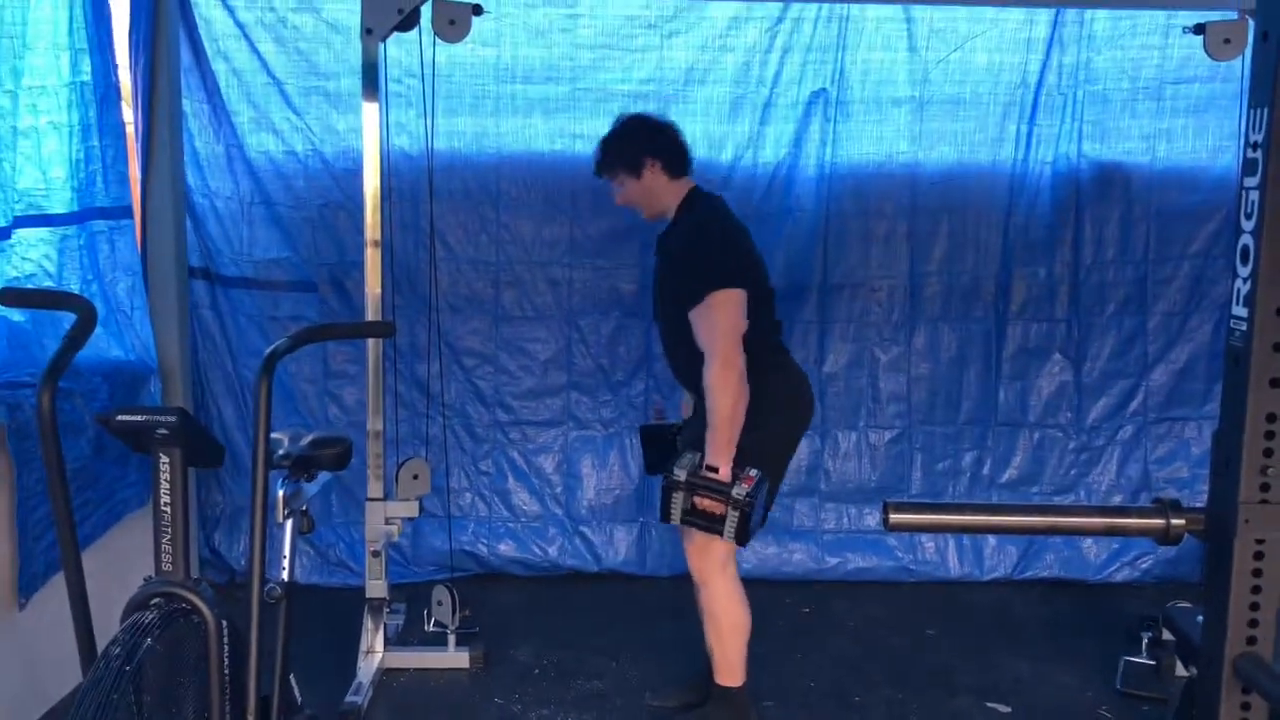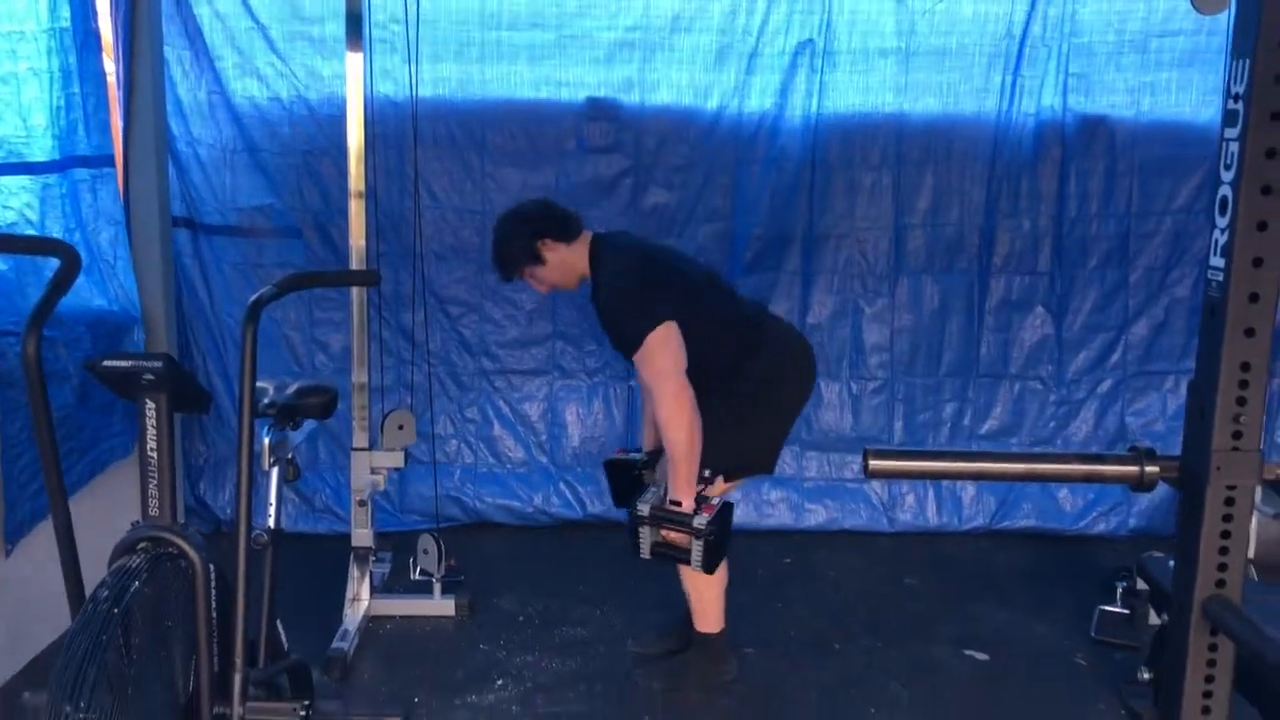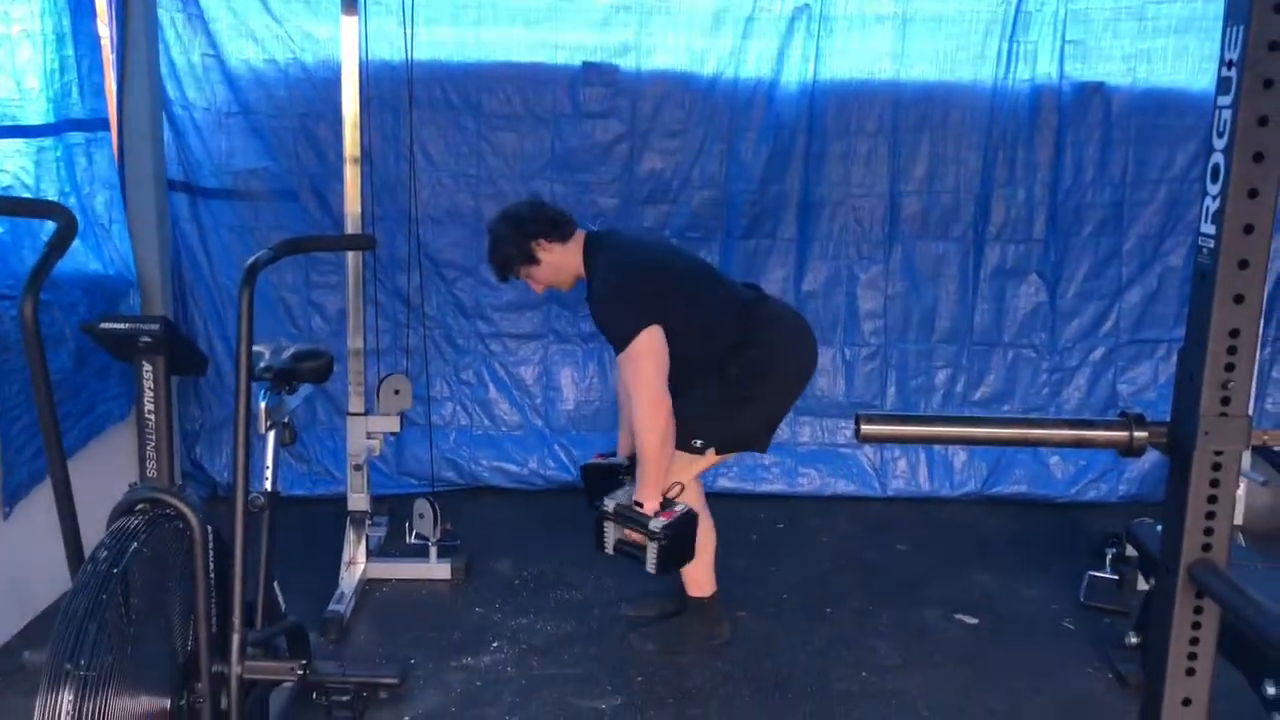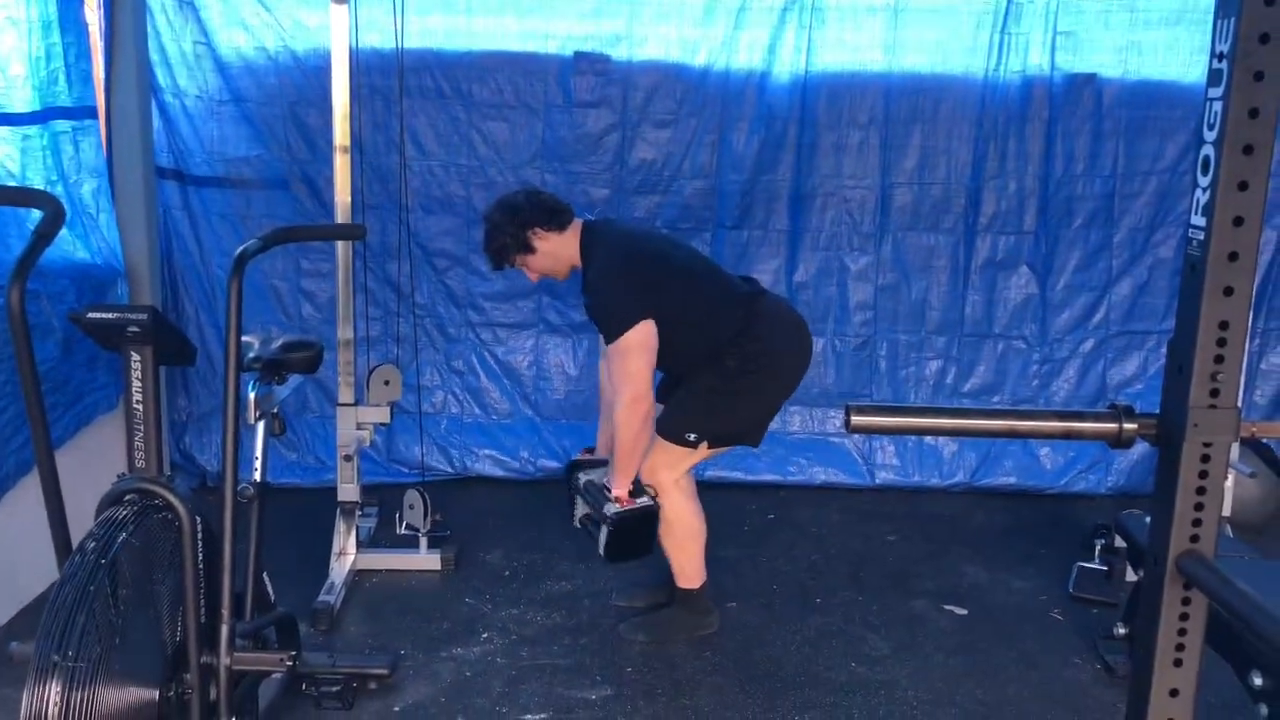
dt=0.7s
person 1, frame 1
left shoulder: (700, 236)
right shoulder: (694, 225)
left elbow: (725, 360)
left wrist: (717, 462)
right wrist: (691, 424)
left hip: (761, 408)
right hip: (749, 403)
left knee: (708, 552)
right knee: (702, 542)
person 1, frame 2
left shoulder: (621, 284)
right shoulder: (618, 261)
left elbow: (674, 398)
right elbow: (659, 372)
left wrist: (682, 493)
right wrist: (650, 449)
left hip: (767, 374)
right hip: (754, 364)
left knee: (686, 511)
right knee: (683, 500)
left ankle: (710, 651)
right ankle: (698, 625)
person 1, frame 3
left shoulder: (615, 285)
right shoulder: (611, 257)
left elbow: (653, 404)
right elbow: (632, 369)
left wrist: (647, 499)
right wrist: (623, 452)
left hip: (769, 357)
right hip: (754, 341)
left knee: (668, 473)
right knee: (664, 457)
left ankle: (704, 616)
right ankle: (691, 590)
person 1, frame 4
left shoulder: (612, 274)
right shoulder: (605, 248)
left elbow: (635, 399)
right elbow: (614, 361)
left wrist: (619, 485)
right wrist: (604, 450)
left hip: (765, 352)
right hip: (743, 337)
left knee: (659, 467)
right knee: (657, 446)
left ankle: (693, 606)
right ankle: (680, 580)
